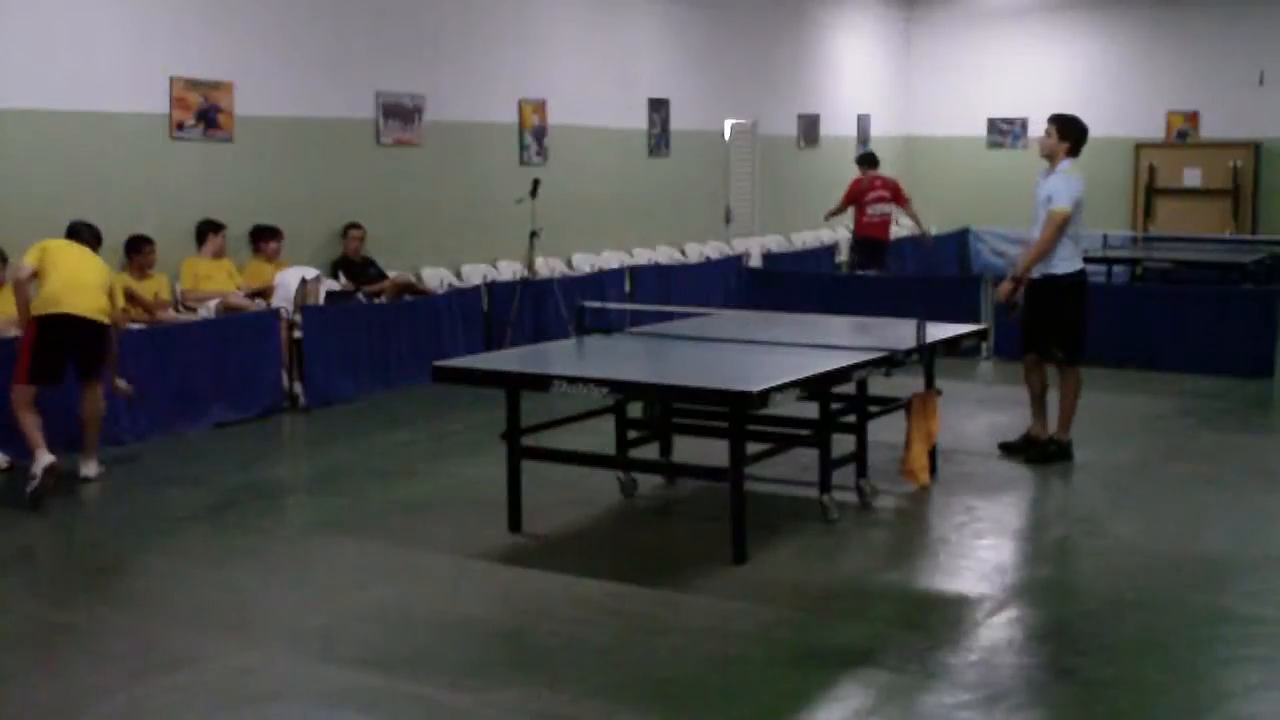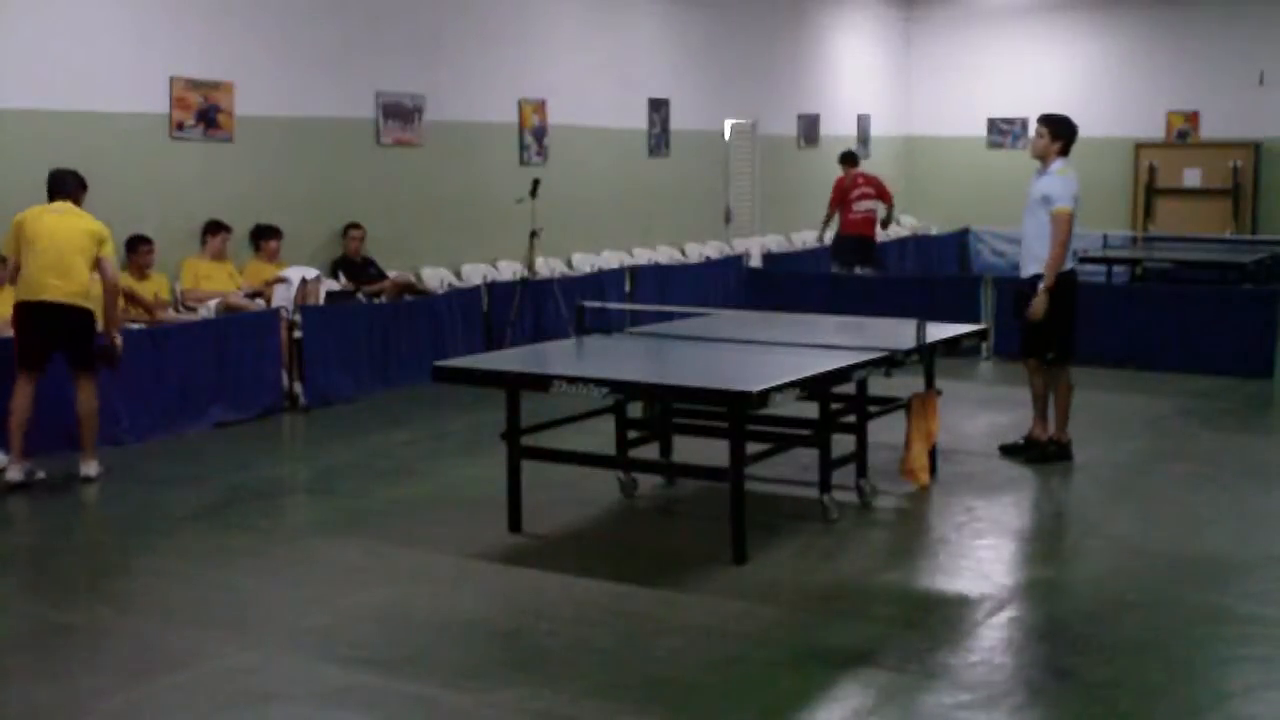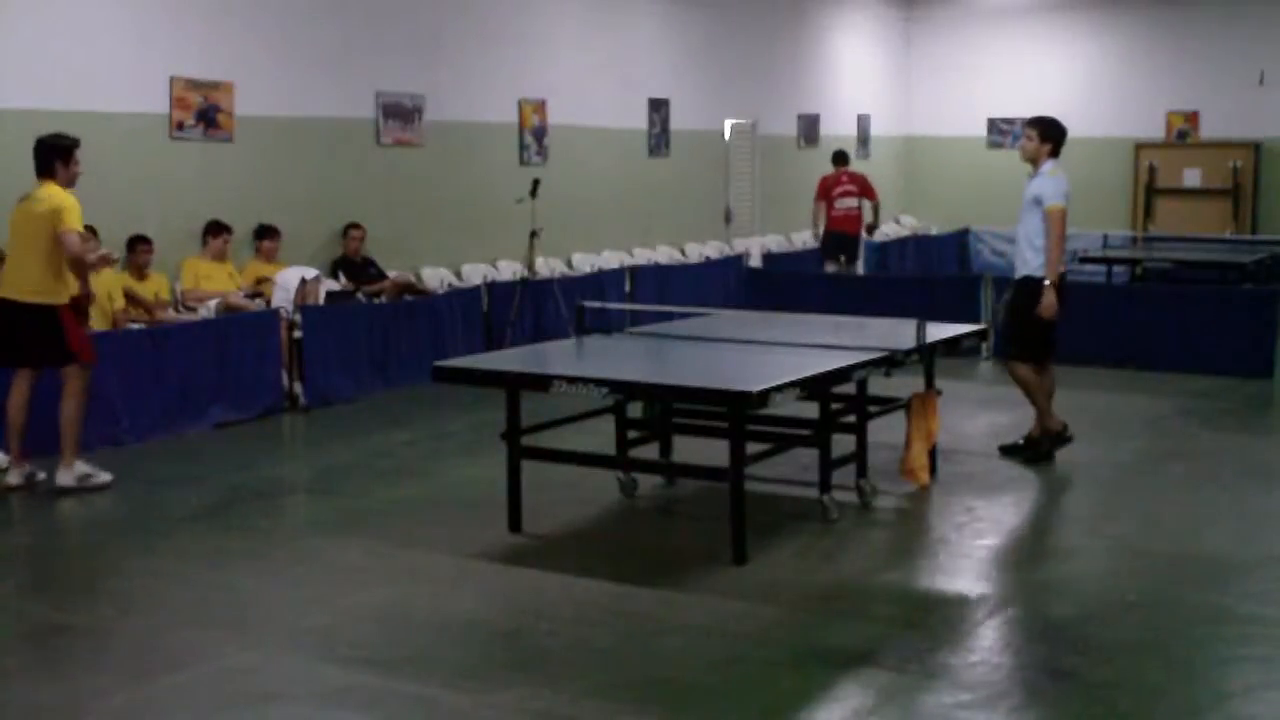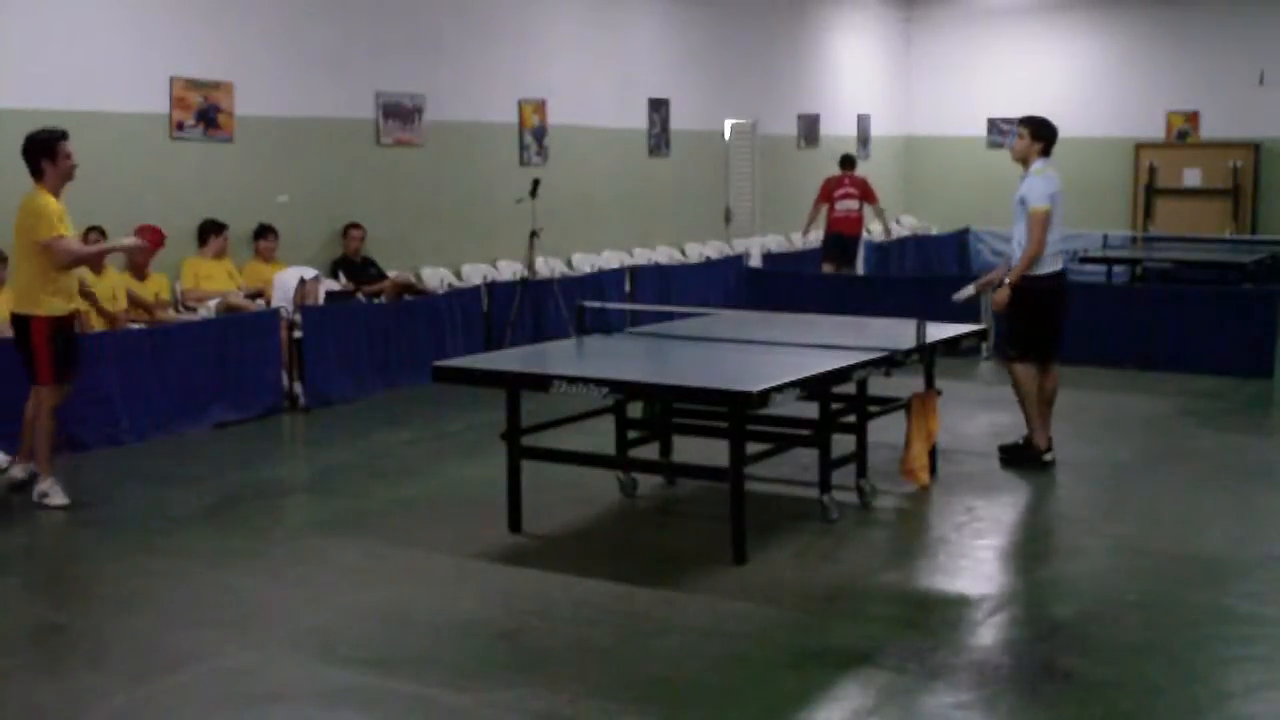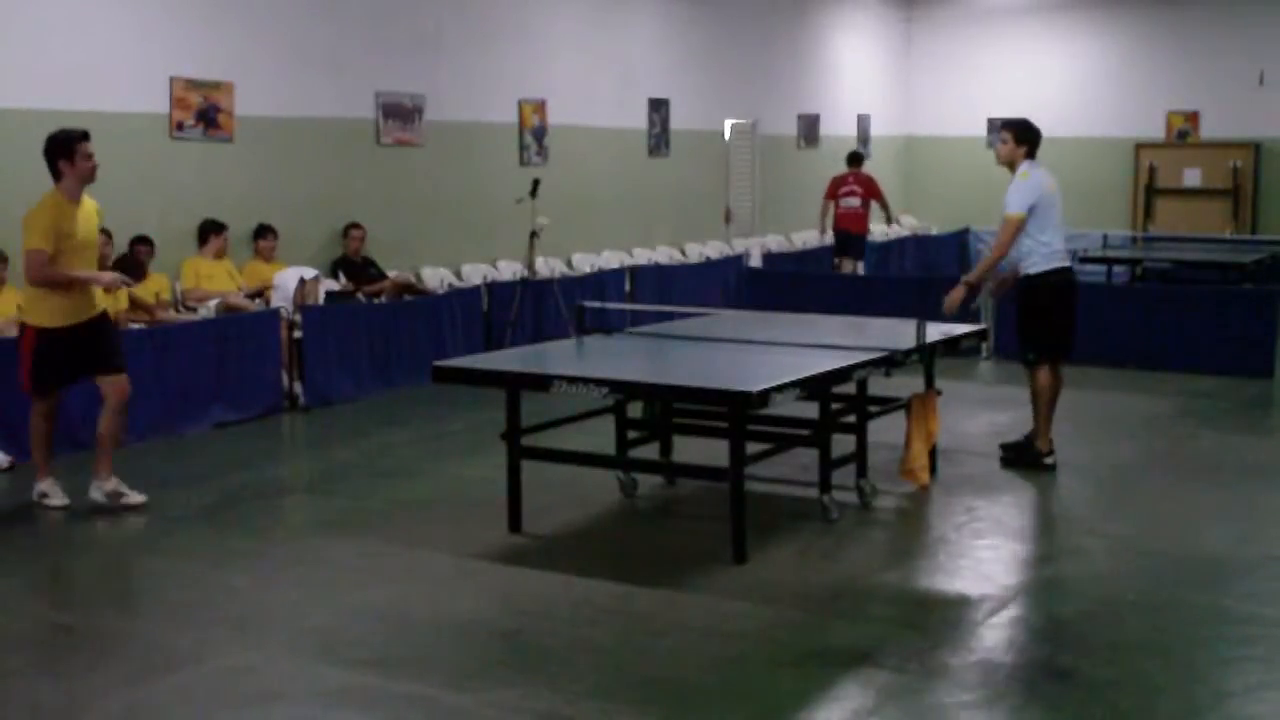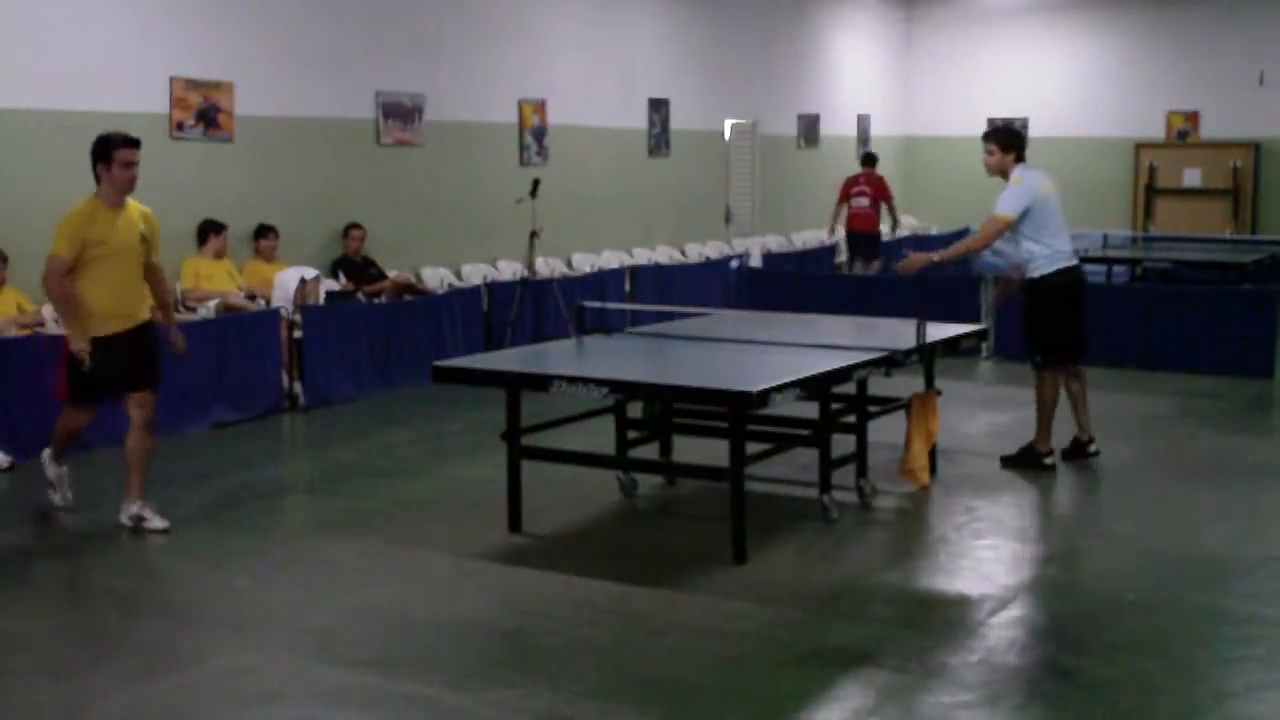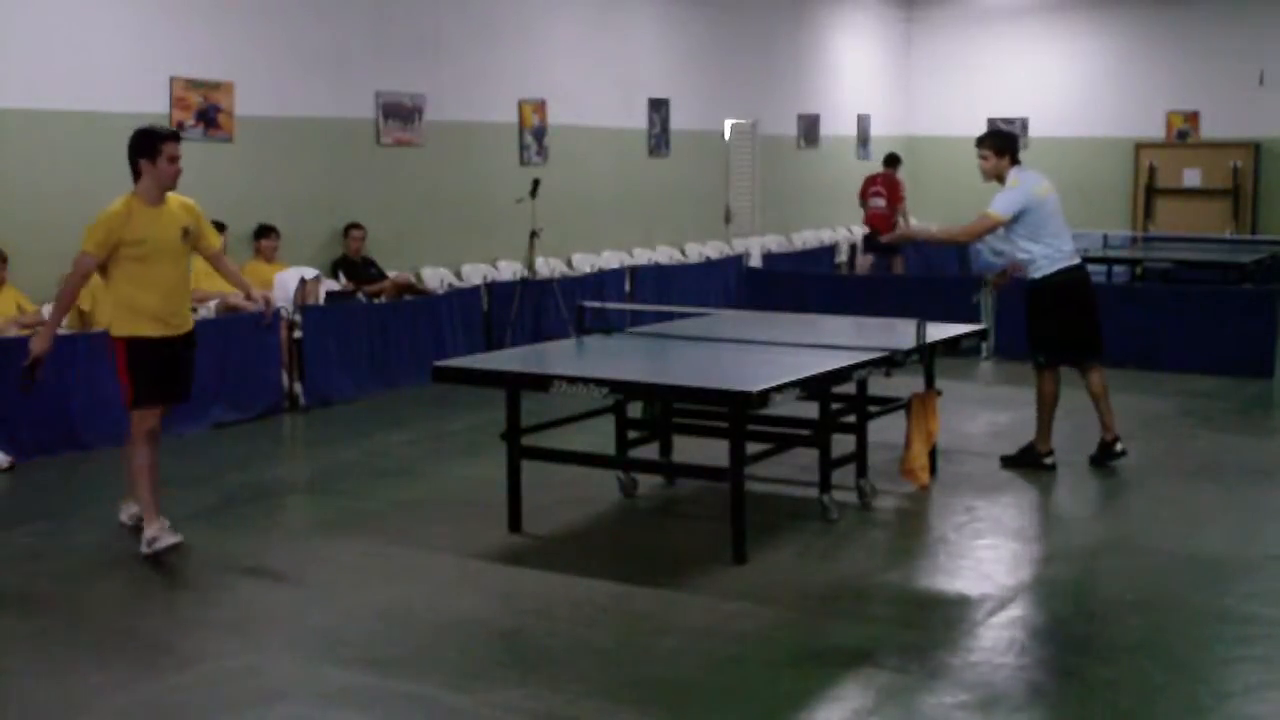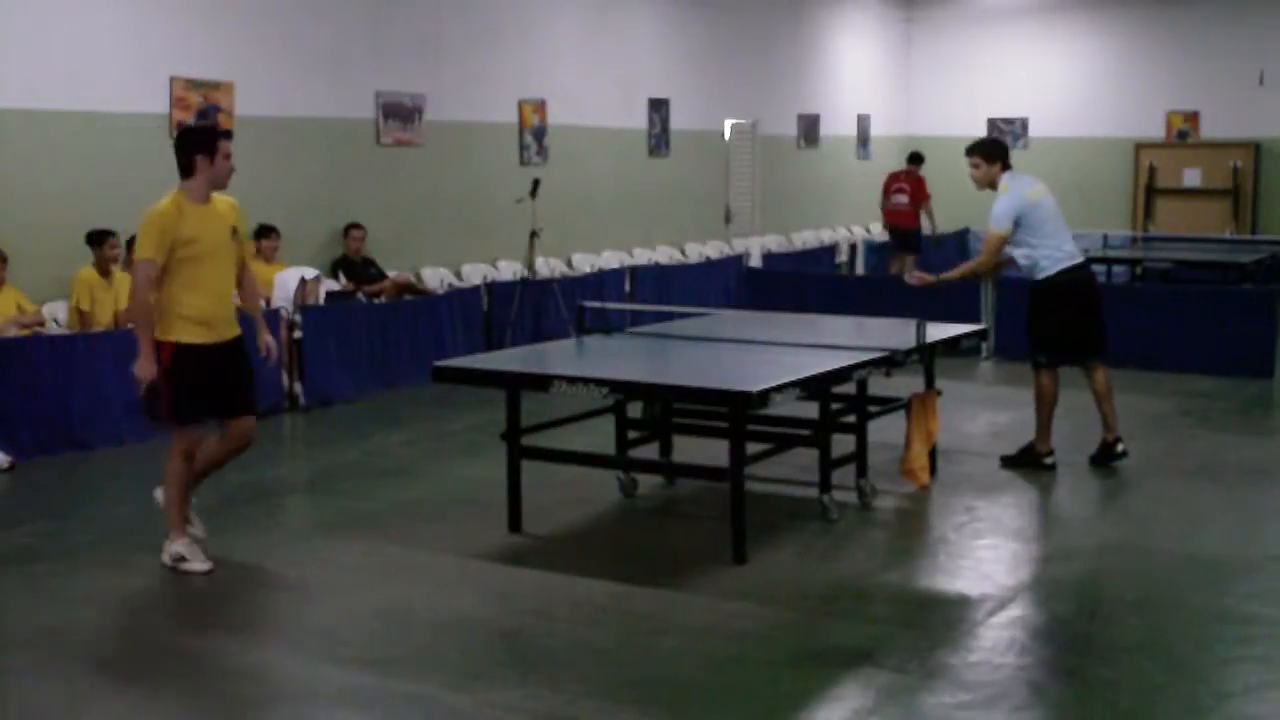
dt=0.3s
person 1, frame 1
left shoulder: (46, 246)
right shoulder: (102, 267)
left elbow: (20, 278)
right elbow: (113, 327)
left wrist: (26, 324)
right wrist: (114, 376)
left hip: (51, 316)
right hip: (94, 321)
left knee: (22, 398)
right knee: (92, 384)
left ankle: (41, 455)
right ankle: (89, 461)
person 1, frame 2
right shoulder: (94, 226)
right elbow: (111, 281)
right wrist: (112, 329)
left hip: (32, 302)
right hip: (76, 305)
left knee: (26, 379)
right knee: (85, 380)
right ankle: (89, 461)
person 1, frame 3
right shoulder: (64, 201)
right elbow: (72, 252)
left wrist: (91, 259)
right wrist: (85, 282)
right hip: (47, 301)
right knee: (76, 377)
right ankle: (69, 466)
person 1, frame 4
left shoulder: (51, 203)
right shoulder: (41, 206)
right elbow: (65, 256)
right wrist: (116, 246)
left hip: (58, 309)
right hip: (41, 312)
left knee: (43, 390)
right knee: (51, 393)
left ankle: (23, 463)
right ankle: (44, 480)
person 1, frame 5
left shoulder: (91, 207)
right shoulder: (44, 214)
right elbow: (36, 273)
right wrist: (93, 278)
left hip: (90, 317)
right hip: (47, 324)
left knee: (119, 392)
right knee: (46, 402)
left ankle: (104, 482)
right ankle: (44, 481)
person 1, frame 6
left shoulder: (143, 217)
right shoulder: (78, 220)
left elbow: (153, 274)
right elbow: (56, 281)
left wrist: (171, 326)
right wrist: (76, 334)
left hip: (137, 330)
right hip: (89, 336)
left knee: (142, 414)
right knee: (80, 417)
left ankle: (134, 504)
right ankle: (54, 460)
person 1, frame 7
left shoulder: (187, 210)
right shoulder: (116, 218)
left elbow: (217, 257)
right elbow: (77, 275)
left wrist: (250, 290)
right wrist: (48, 330)
left hip: (178, 332)
right hip: (135, 336)
left knee: (154, 424)
right knee: (146, 425)
left ankle: (135, 504)
right ankle: (151, 526)
person 1, frame 8
left shoulder: (230, 210)
right shoulder: (163, 216)
left elbow: (242, 273)
right elbow: (142, 289)
left wrist: (262, 326)
right wrist: (146, 353)
left hip: (228, 340)
right hip: (181, 346)
left knee: (243, 431)
right knee: (186, 440)
left ankle: (176, 493)
right ankle: (176, 539)
person 2, frame 1
left shoulder: (1067, 182)
right shoulder: (1049, 177)
left elbow: (1047, 240)
left wrist: (1012, 277)
right wrist: (1024, 278)
left hip: (1062, 281)
right hip: (1041, 280)
left knee: (1066, 363)
right knee: (1031, 357)
left ankle: (1061, 440)
right ankle: (1038, 432)
person 2, frame 2
left shoulder: (1061, 181)
right shoulder: (1042, 177)
left elbow: (1060, 242)
left wrist: (1044, 291)
left hip: (1051, 282)
right hip: (1033, 280)
left knee: (1055, 364)
right knee: (1033, 361)
left ankle: (1060, 440)
right ankle: (1039, 434)
person 2, frame 3
left shoulder: (1051, 180)
right shoulder: (1038, 179)
left elbow: (1056, 239)
left wrist: (1050, 287)
right wrist: (1016, 288)
left hip: (1039, 282)
right hip: (1029, 280)
left knee: (1016, 359)
right knee: (1037, 361)
left ankle: (1053, 425)
right ankle: (1039, 432)
person 2, frame 4
left shoulder: (1038, 180)
right shoulder: (1039, 177)
left elbow: (1036, 242)
left wrist: (1008, 285)
right wrist: (1000, 273)
left hip: (1036, 282)
right hip: (1048, 279)
left knee: (1018, 360)
right knee: (1044, 361)
left ankle: (1039, 445)
right ankle: (1039, 438)
person 2, frame 5
left shoulder: (1024, 184)
right shoulder: (1039, 177)
left elbow: (1003, 244)
left wrist: (966, 284)
right wrist: (1013, 275)
left hip: (1042, 280)
right hip: (1058, 275)
left knee: (1039, 363)
right knee: (1051, 362)
left ankle: (1042, 448)
right ankle: (1039, 436)
person 2, frame 6
left shoulder: (1019, 189)
right shoulder: (1035, 178)
left elbow: (982, 240)
left wrist: (931, 258)
right wrist: (1022, 275)
left hip: (1048, 283)
right hip: (1067, 275)
left knee: (1047, 367)
right knee: (1068, 363)
left ankle: (1042, 449)
right ankle: (1084, 437)
person 2, frame 7
left shoulder: (1015, 192)
right shoulder: (1032, 180)
left elbow: (969, 234)
left wrist: (914, 234)
right wrist: (1014, 265)
left hip: (1052, 284)
right hip: (1072, 275)
left knee: (1047, 366)
right knee: (1087, 361)
left ankle: (1042, 449)
right ankle: (1110, 438)
person 2, frame 8
left shoulder: (1007, 201)
right shoulder: (1027, 183)
left elbow: (985, 262)
left wrist: (937, 278)
right wrist: (1003, 261)
left hip: (1055, 284)
right hip: (1078, 275)
left knee: (1045, 366)
right knee: (1092, 360)
left ankle: (1042, 449)
right ankle: (1111, 438)
